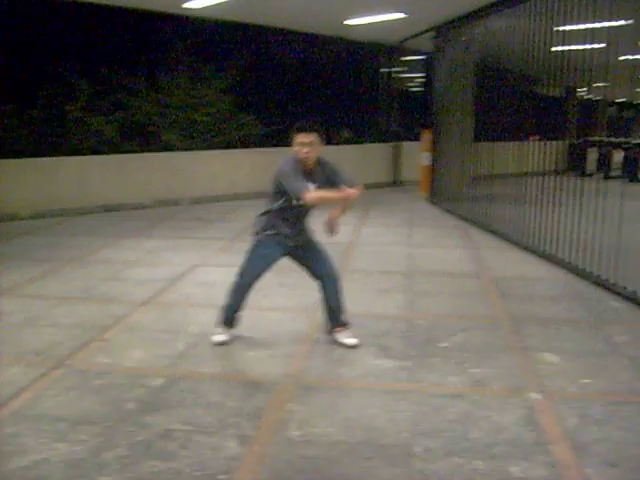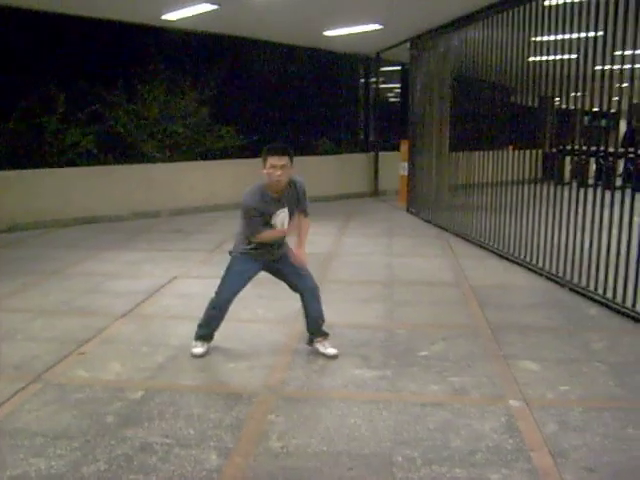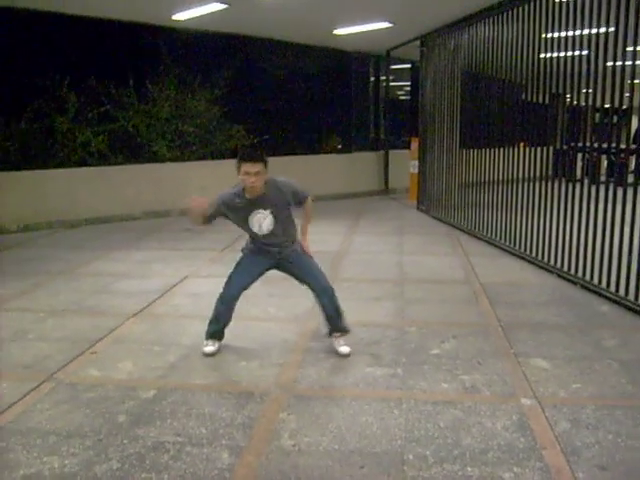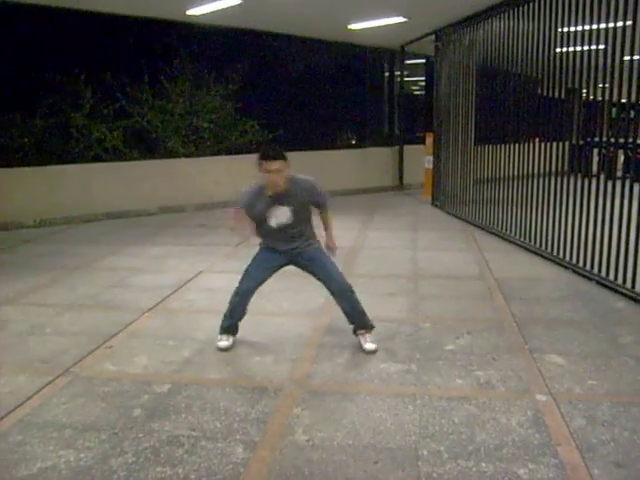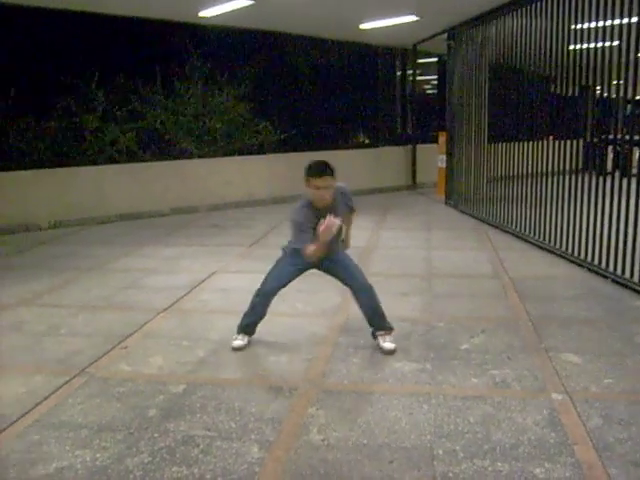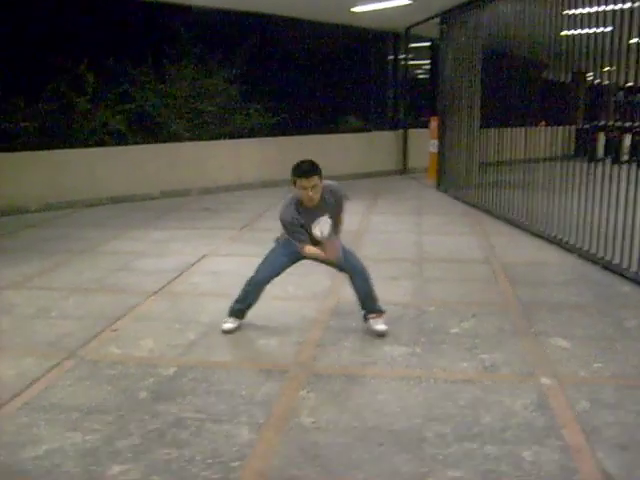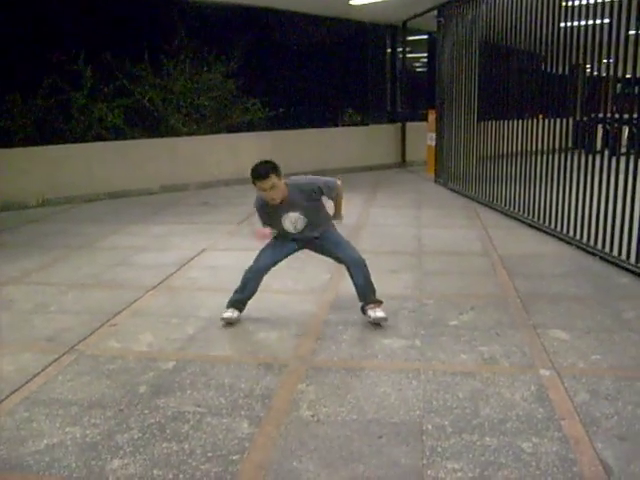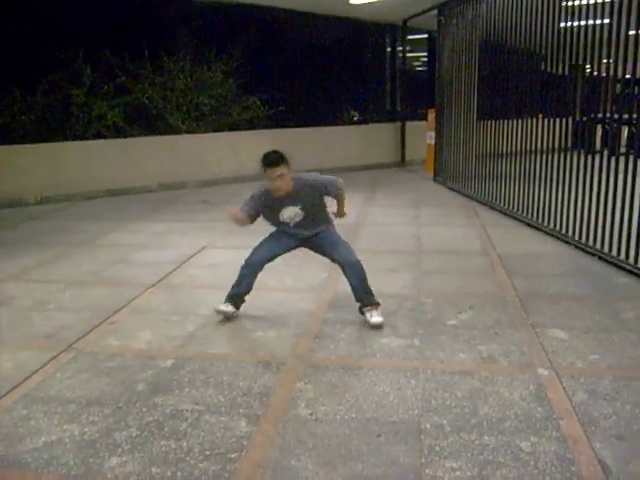
dt=0.2s
person 1, frame 1
left shoulder: (325, 167)
right shoulder: (289, 167)
left elbow: (353, 190)
right elbow: (308, 199)
left wrist: (336, 214)
right wrist: (344, 195)
left hip: (299, 235)
right hip: (272, 235)
left knee: (329, 275)
right knee: (245, 280)
left ankle: (338, 326)
right ankle: (226, 324)
person 1, frame 2
left shoulder: (296, 187)
right shoulder: (252, 199)
left elbow: (302, 217)
right elbow: (257, 236)
left wrist: (300, 247)
right wrist: (287, 230)
left hip: (278, 252)
right hip: (249, 254)
left knee: (309, 288)
right knee: (223, 298)
left ankle: (317, 337)
right ankle: (202, 338)
person 1, frame 3
left shoulder: (282, 188)
right shoulder: (229, 199)
left elbow: (306, 201)
right elbow: (200, 221)
left wrist: (304, 235)
right wrist: (197, 209)
left hip: (290, 250)
right hip: (257, 253)
left knee: (323, 287)
right knee: (229, 293)
left ankle: (337, 333)
right ankle: (213, 336)
person 1, frame 4
left shoulder: (305, 185)
right shoulder: (252, 196)
left elbow: (323, 206)
right elbow: (246, 224)
left wrist: (329, 234)
right wrist: (243, 221)
left hip: (306, 247)
right hip: (272, 249)
left knee: (339, 285)
right knee: (244, 288)
left ankle: (363, 329)
right ankle: (228, 331)
person 1, frame 5
left shoulder: (342, 193)
right shoulder: (300, 215)
right elbow: (311, 254)
left wrist: (347, 236)
right wrist: (322, 240)
left hip: (333, 250)
right hip: (302, 254)
left knee: (362, 287)
right knee: (267, 289)
left ankle: (382, 331)
right ankle: (245, 331)
person 1, frame 6
left shoulder: (332, 190)
right shoulder: (288, 213)
right elbow: (305, 248)
left wrist: (336, 234)
right wrist: (326, 255)
left hip: (327, 243)
right hip: (293, 244)
left knee: (358, 269)
right knee: (260, 278)
left ankle: (373, 314)
right ankle: (236, 314)
person 1, frame 7
left shoulder: (308, 184)
right shoulder: (261, 204)
left elbow: (337, 186)
right elbow: (270, 228)
left wrist: (338, 212)
right wrist: (268, 231)
left hip: (322, 232)
right hip: (288, 238)
left knee: (355, 260)
right knee: (257, 267)
left ankle: (371, 305)
right ankle: (235, 306)
person 1, frame 8
left shoulder: (312, 182)
right shoulder: (262, 195)
left elbow: (339, 185)
right elbow: (245, 218)
left wrist: (341, 209)
right wrist: (238, 217)
left hip: (320, 231)
right hip: (287, 233)
left knee: (351, 261)
right knee: (253, 262)
left ankle: (369, 307)
right ankle: (233, 302)
